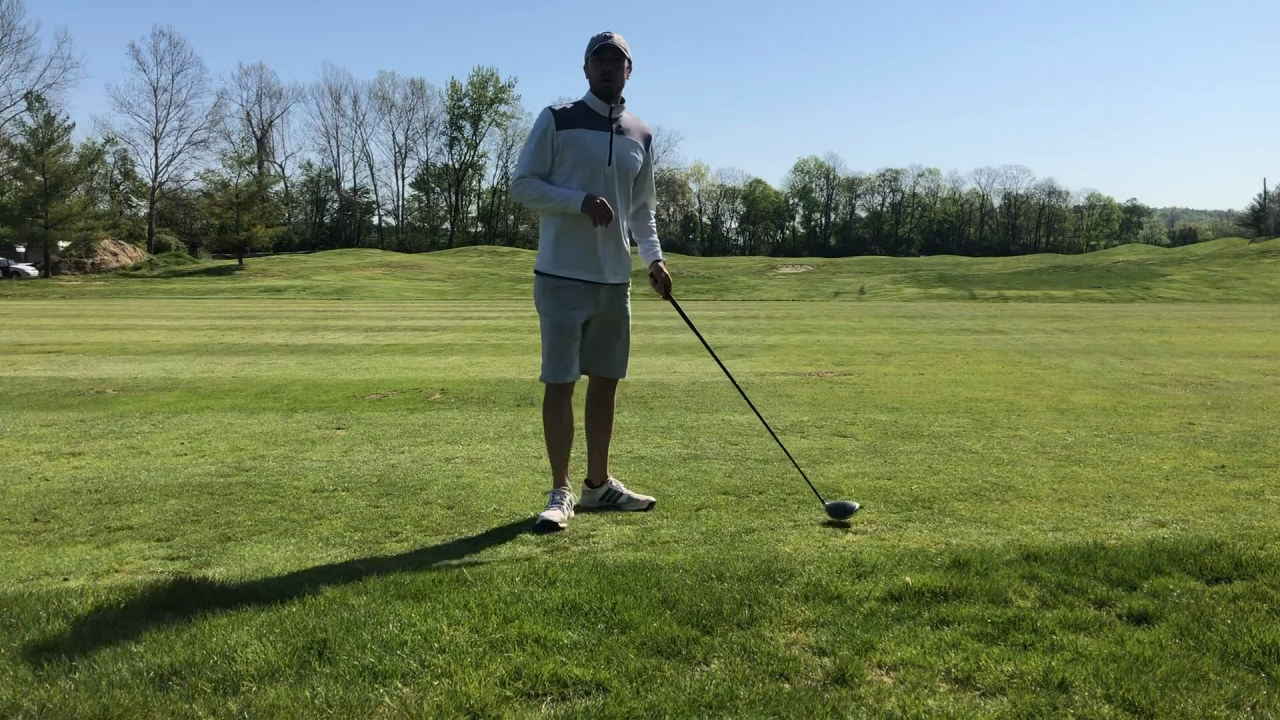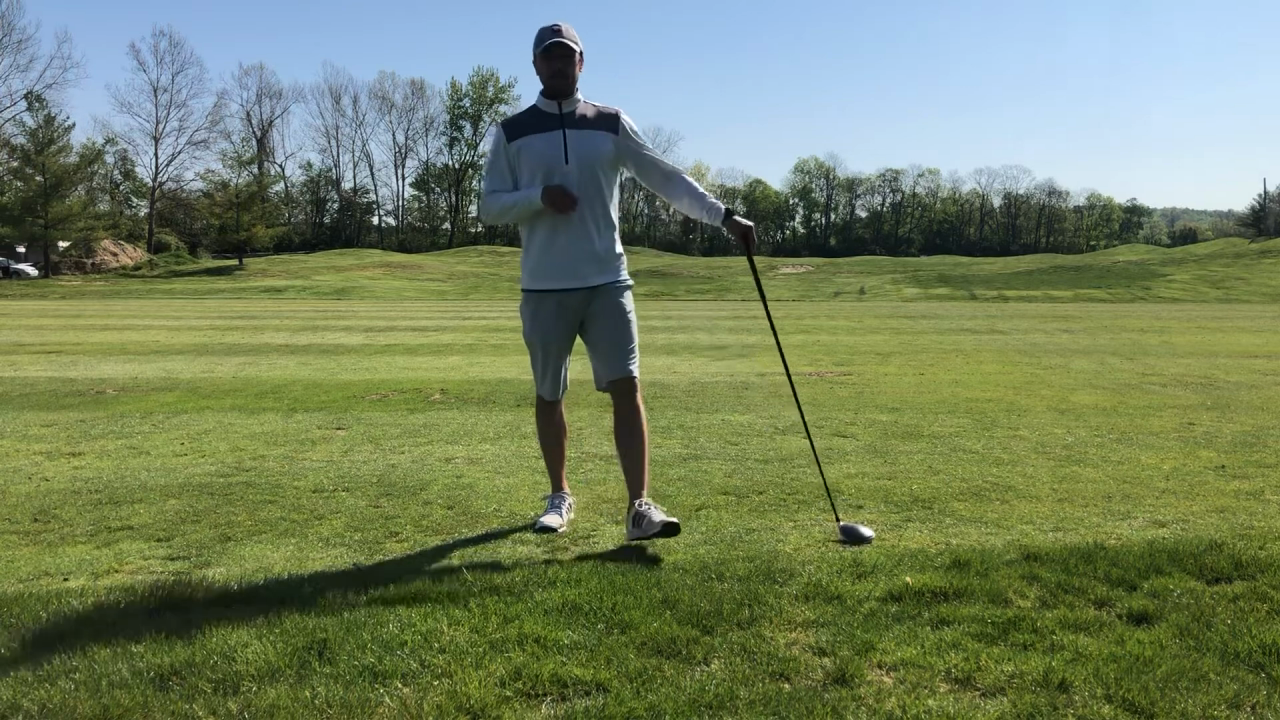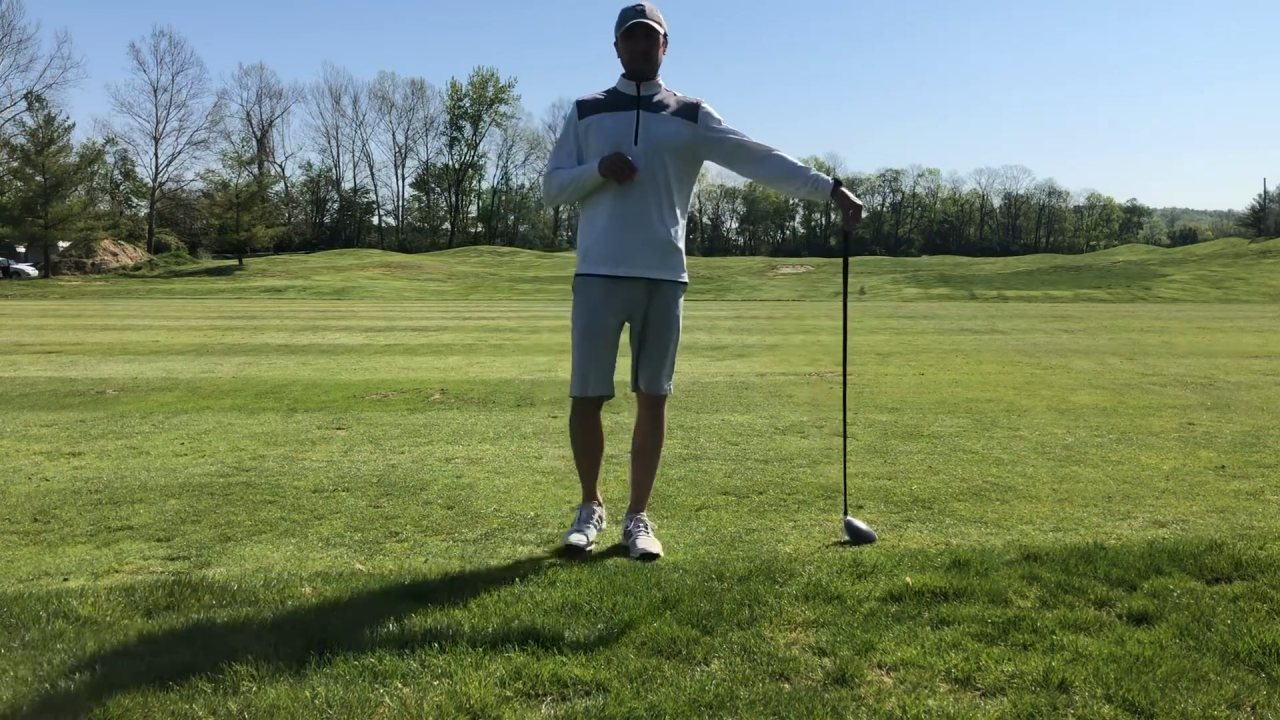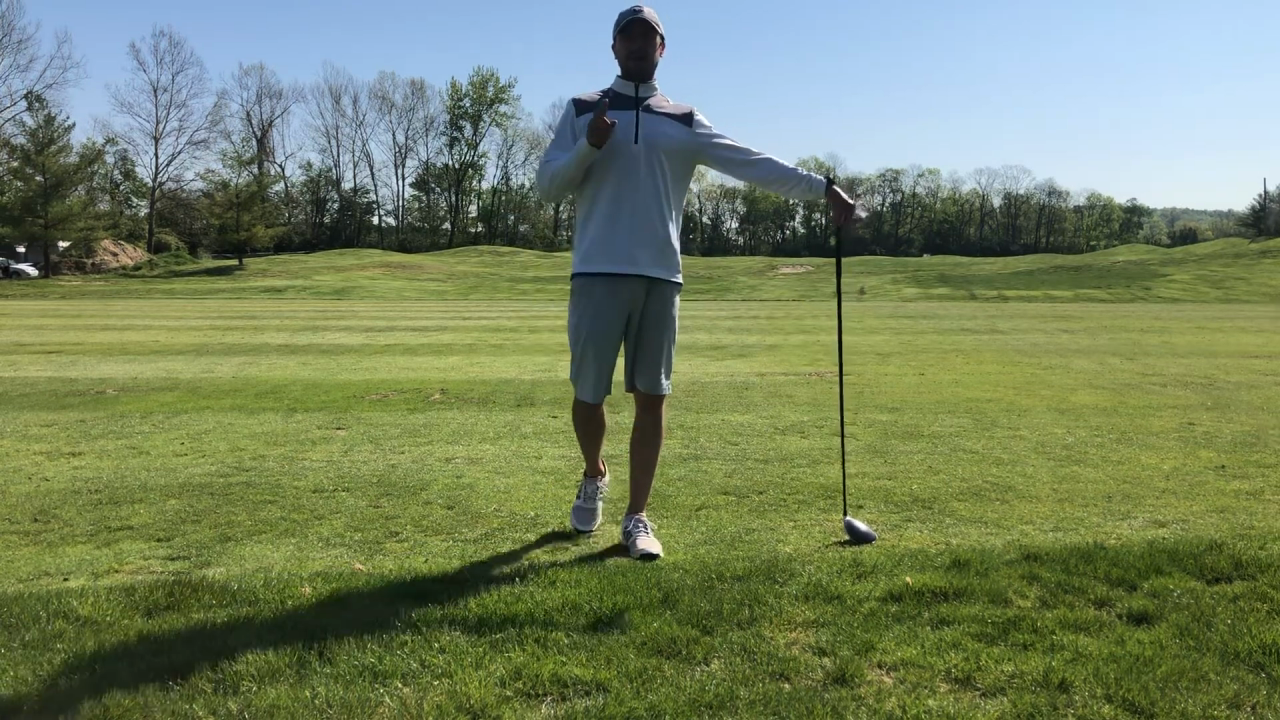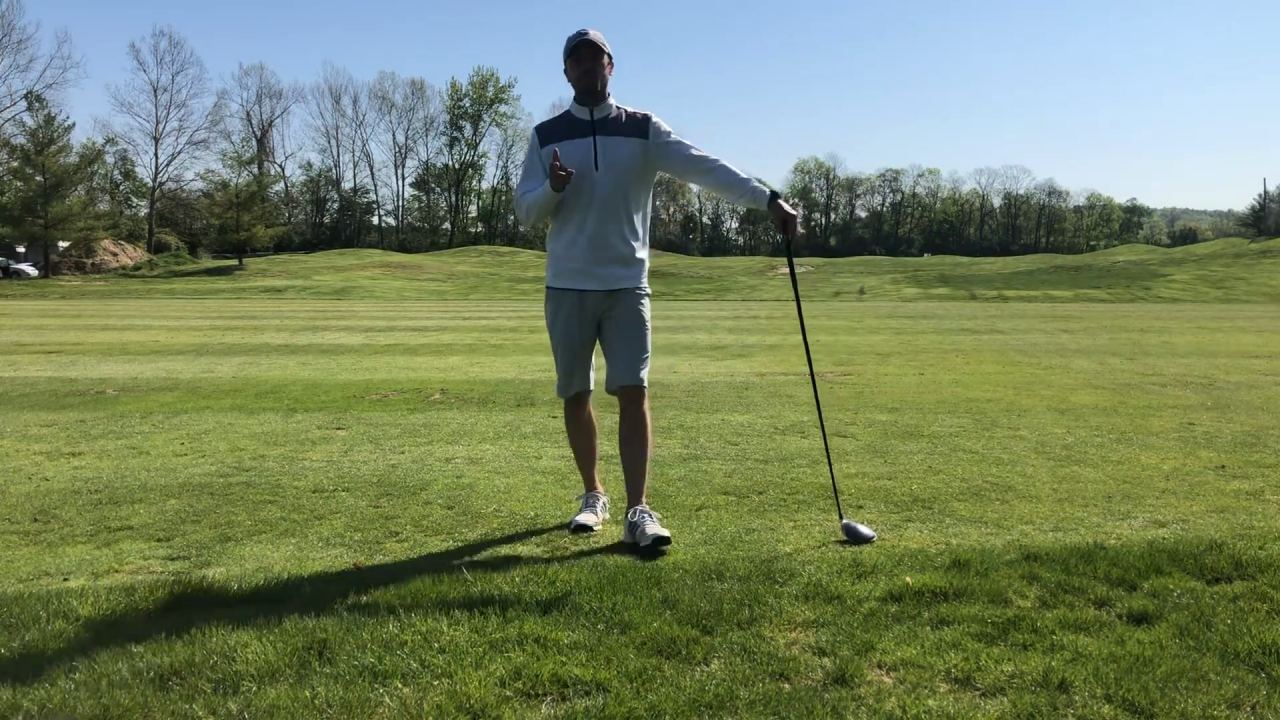
dt=1s
person 1, frame 1
left shoulder: (641, 135)
right shoulder: (556, 120)
right elbow: (522, 185)
left wrist: (653, 259)
right wrist: (581, 201)
left hip: (614, 279)
right hip: (562, 277)
left knee: (606, 382)
right knee: (559, 382)
left ankle: (599, 483)
right ankle: (561, 491)
person 1, frame 2
left shoulder: (611, 124)
right shoulder: (512, 131)
left elbow: (667, 178)
right elbow: (490, 206)
left wrist: (723, 215)
right wrist: (539, 196)
left hip: (607, 280)
right hip: (544, 287)
left knee: (625, 387)
right knee: (549, 396)
left ankle: (640, 507)
right ankle: (560, 495)
person 1, frame 3
left shoulder: (691, 115)
right shoulder: (585, 112)
left elbow: (761, 160)
right elbow: (552, 188)
left wrist: (829, 187)
right wrist: (597, 169)
left hip: (663, 275)
right hip: (599, 274)
left knee: (653, 399)
right knee: (586, 396)
left ankle: (637, 518)
right ankle: (590, 505)
person 1, frame 4
left shoulder: (684, 121)
right shoulder: (581, 110)
left elbow: (752, 163)
right elbow: (547, 184)
left wrist: (822, 187)
right wrist: (588, 145)
left hip: (660, 275)
right hip: (598, 272)
left knee: (652, 398)
right knee: (589, 394)
left ankle: (637, 517)
right ankle: (593, 477)
person 1, frame 5
left shoulder: (643, 129)
right shoulder: (546, 135)
left elbow: (705, 168)
right elbow: (526, 212)
left wrist: (767, 198)
right wrist: (551, 188)
left hip: (626, 284)
right hip: (568, 286)
left knee: (633, 393)
right knee: (576, 394)
left ankle: (638, 512)
right ankle: (593, 495)
